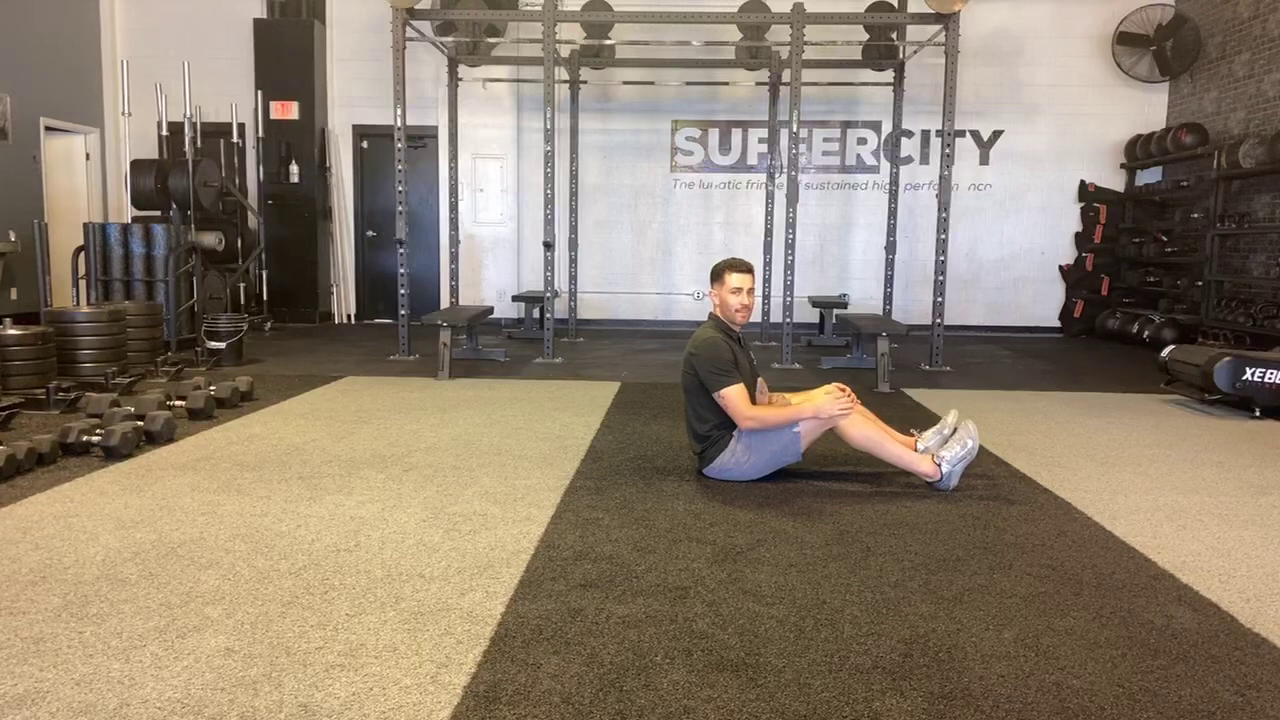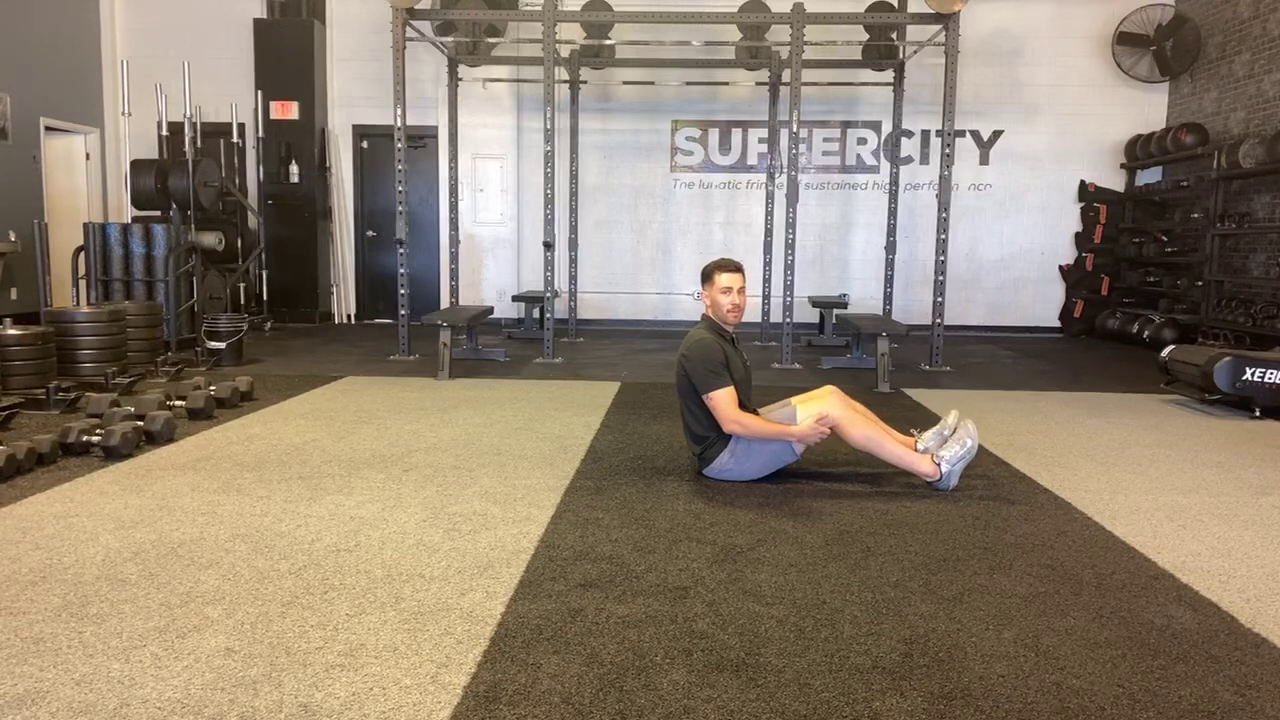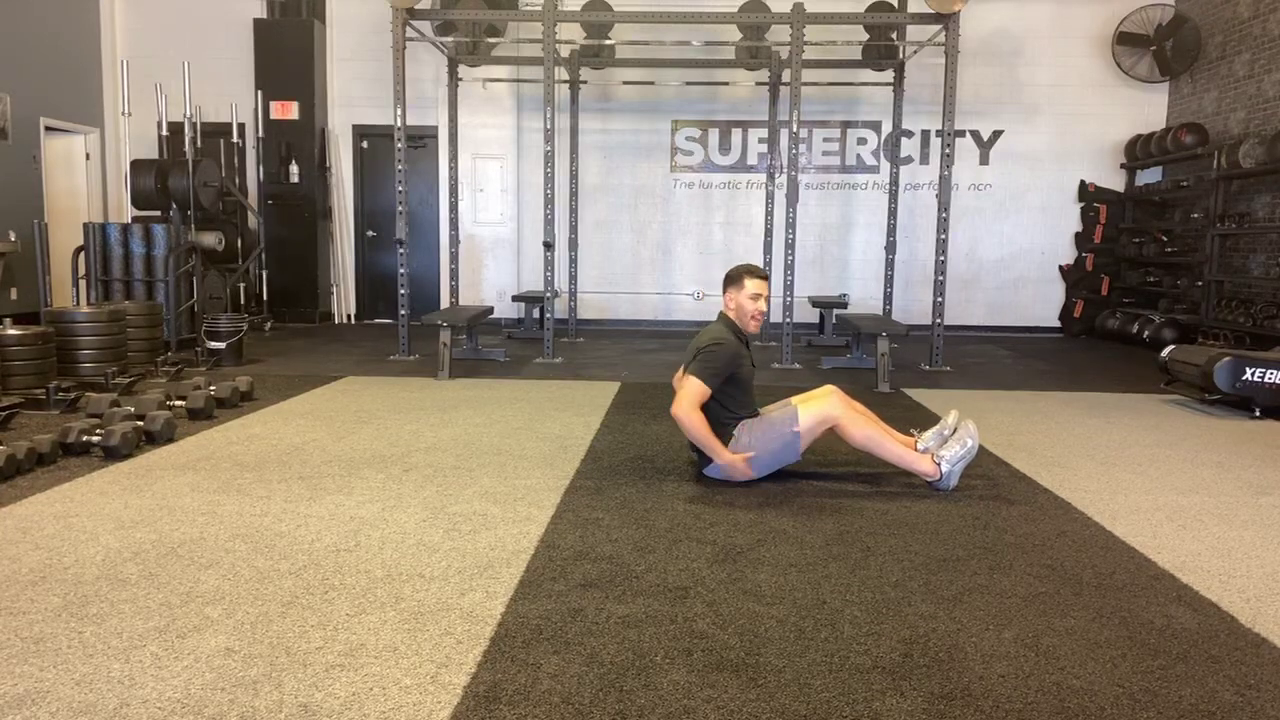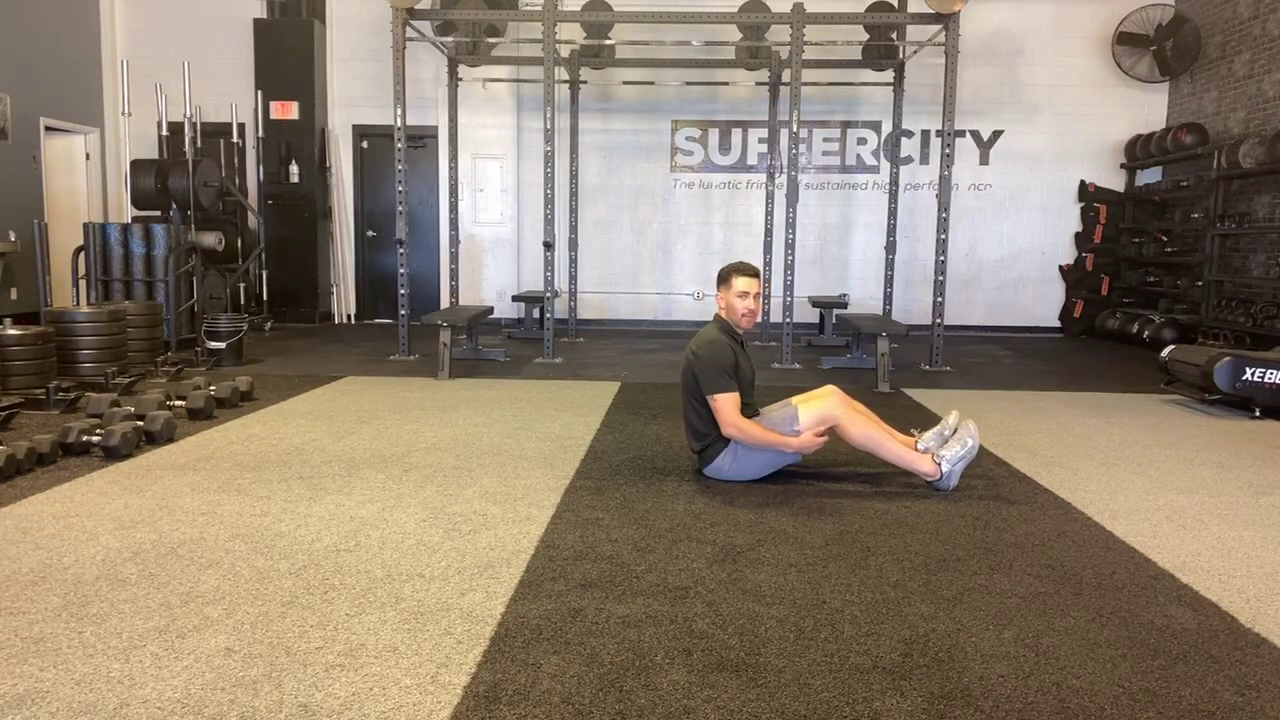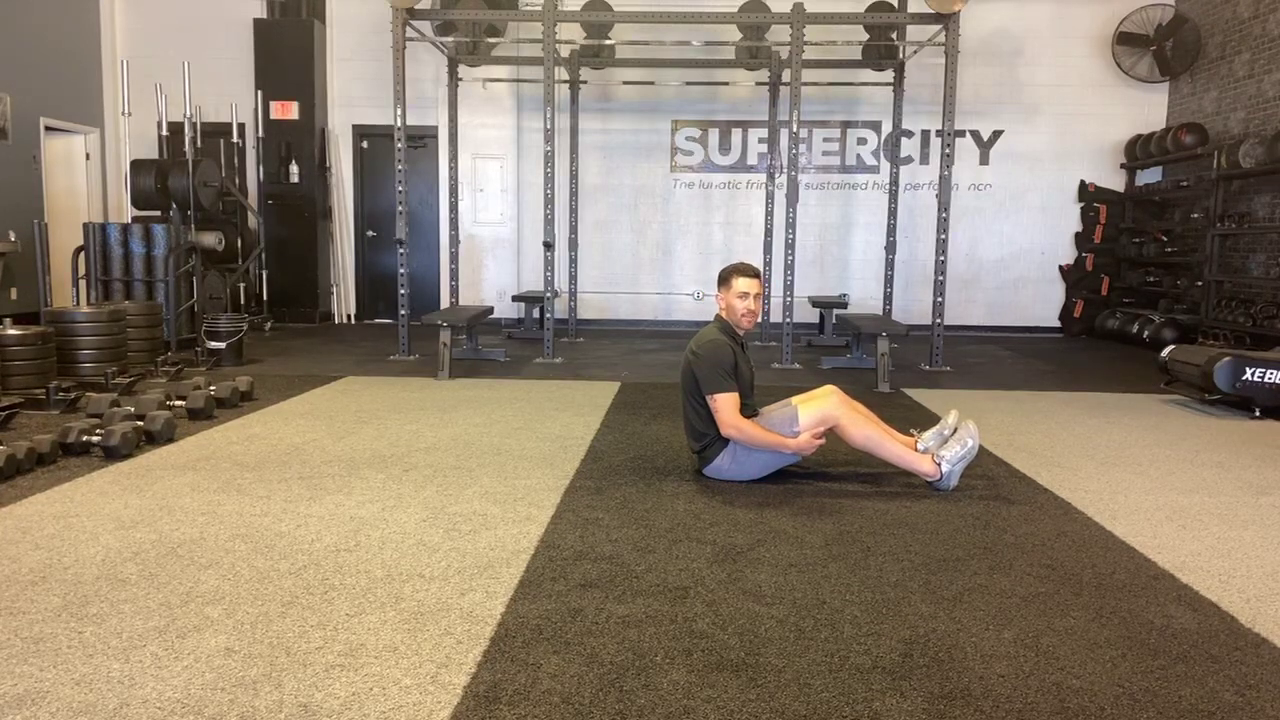
dt=1s
person 1, frame 1
left shoulder: (732, 338)
right shoulder: (711, 345)
left elbow: (763, 400)
right elbow: (746, 417)
left wrist: (820, 395)
right wrist: (812, 409)
left hip: (736, 441)
right hip: (725, 454)
left knee: (832, 398)
right knee: (831, 412)
left ankle: (915, 445)
right ankle: (933, 469)
person 1, frame 2
left shoulder: (722, 338)
right shoulder: (704, 346)
right elbow: (731, 422)
left wrist: (794, 425)
right wrist: (797, 432)
left hip: (737, 441)
right hip: (726, 454)
left knee: (830, 394)
right knee: (832, 407)
left ankle: (915, 445)
right ankle: (932, 468)
person 1, frame 3
left shoulder: (726, 336)
right shoulder: (721, 345)
left elbow: (679, 380)
right elbow: (682, 409)
right wrist: (724, 459)
left hip: (736, 432)
right hip: (729, 449)
left knee: (830, 393)
right knee: (832, 407)
left ankle: (915, 445)
right ankle: (933, 469)
person 1, frame 4
left shoulder: (728, 339)
right shoulder: (714, 347)
right elbow: (731, 426)
right wrist: (794, 444)
left hip: (736, 439)
right hip: (725, 454)
left knee: (831, 394)
right knee: (832, 408)
left ankle: (915, 445)
right ankle: (932, 469)
person 1, frame 5
left shoulder: (729, 339)
right shoulder: (715, 347)
right elbow: (730, 426)
left wrist: (794, 436)
right wrist: (793, 445)
left hip: (738, 440)
right hip: (725, 454)
left knee: (831, 394)
right knee: (832, 408)
left ankle: (915, 445)
right ankle: (933, 469)
